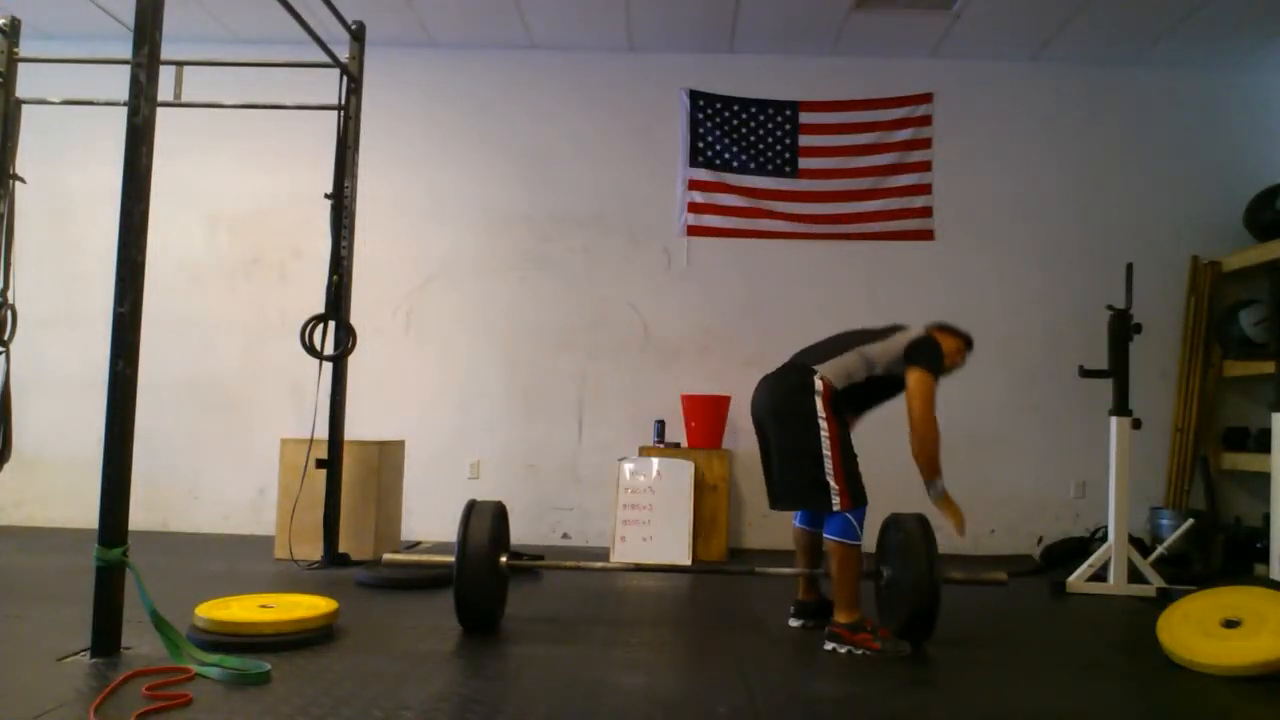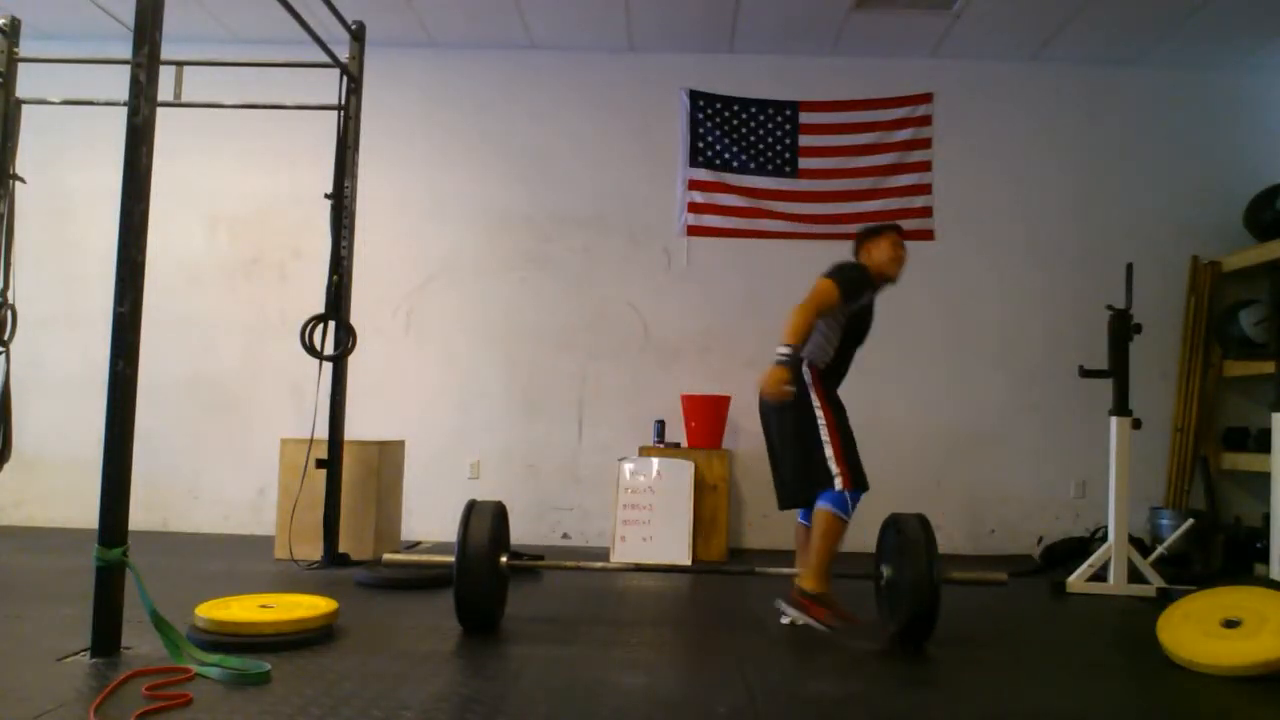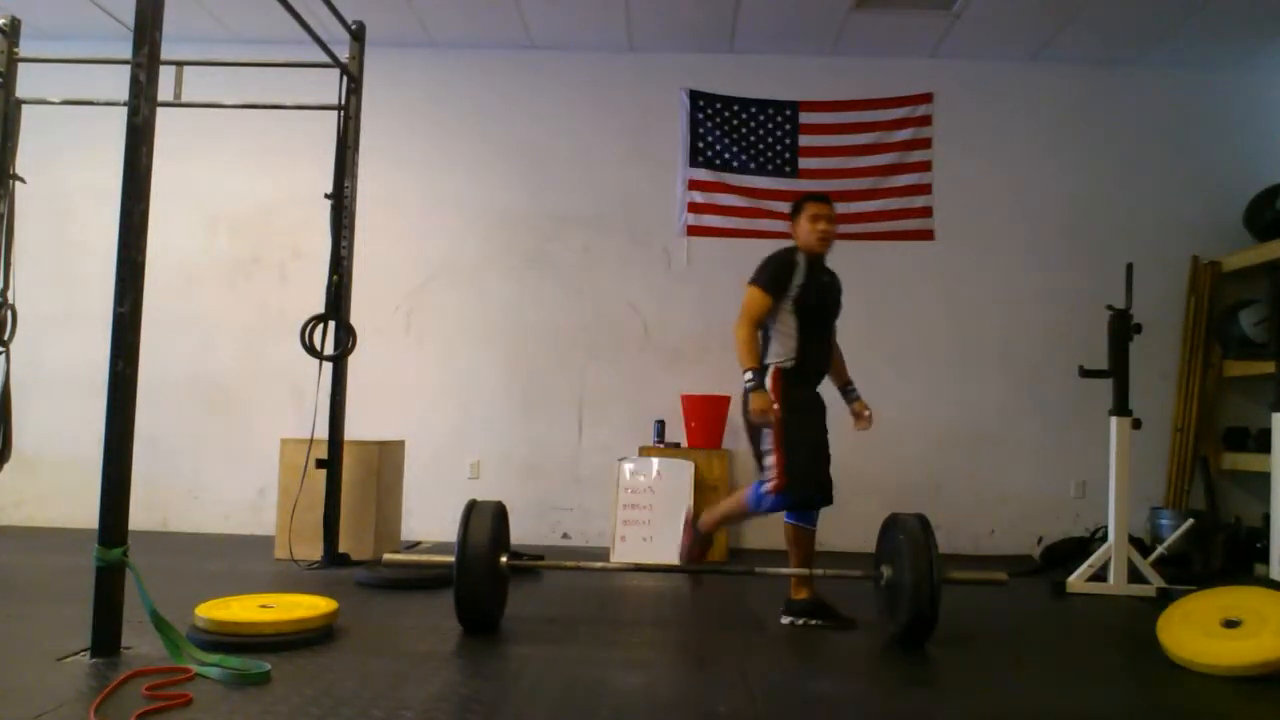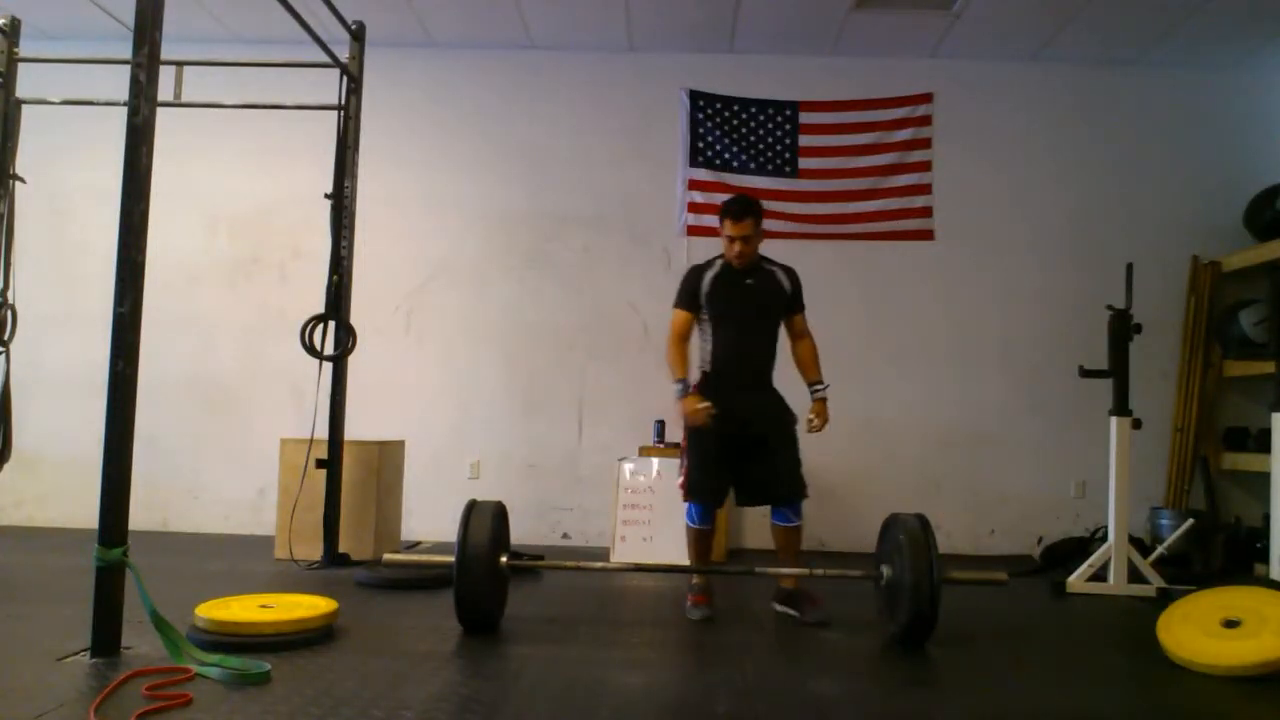
dt=0.4s
person 1, frame 1
left shoulder: (888, 351)
right shoulder: (923, 345)
right elbow: (922, 421)
right wrist: (937, 491)
left hip: (773, 394)
right hip: (803, 397)
left knee: (815, 501)
right knee: (845, 505)
left ankle: (808, 601)
right ankle: (847, 625)
person 1, frame 2
left shoulder: (860, 292)
right shoulder: (855, 276)
right elbow: (808, 306)
right wrist: (783, 360)
left hip: (795, 390)
right hip: (802, 386)
left knee: (821, 496)
right knee: (843, 484)
left ankle: (803, 593)
right ankle: (809, 593)
person 1, frame 3
left shoulder: (829, 281)
right shoulder: (781, 265)
right elbow: (746, 324)
left wrist: (852, 395)
right wrist: (754, 387)
left hip: (805, 396)
right hip: (775, 388)
left knee: (808, 497)
right knee: (782, 487)
left ankle: (801, 598)
right ankle: (703, 524)
person 1, frame 4
left shoulder: (783, 278)
right shoulder: (701, 276)
left elbow: (801, 338)
right elbow: (679, 337)
left wrist: (818, 393)
right wrist: (685, 393)
left hip: (763, 399)
right hip: (714, 396)
left knee: (787, 494)
right knee: (702, 496)
left ankle: (790, 589)
right ankle: (700, 585)
